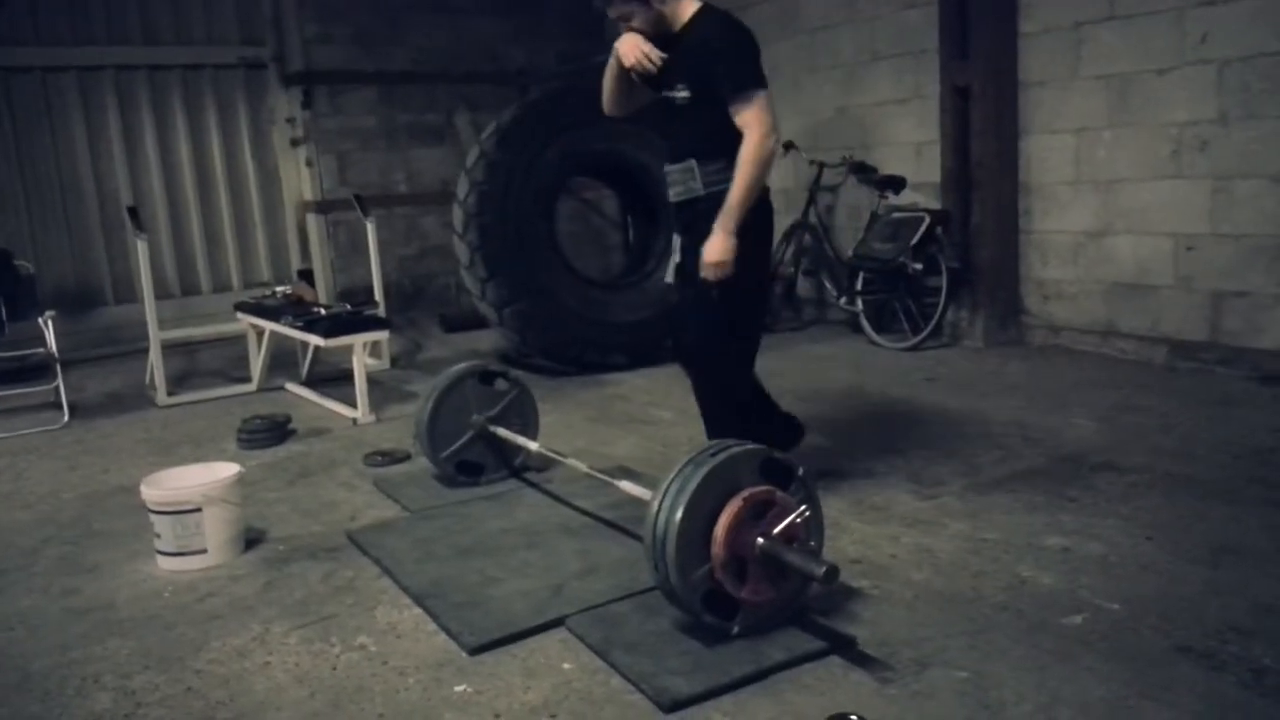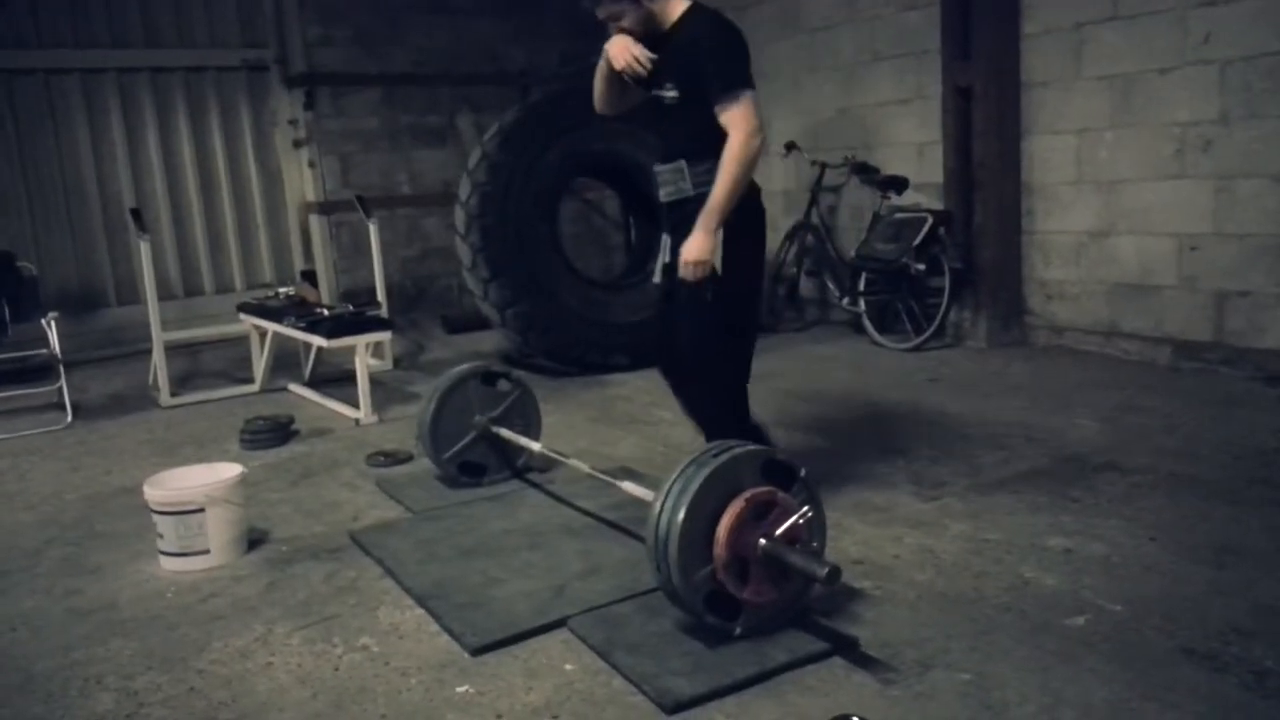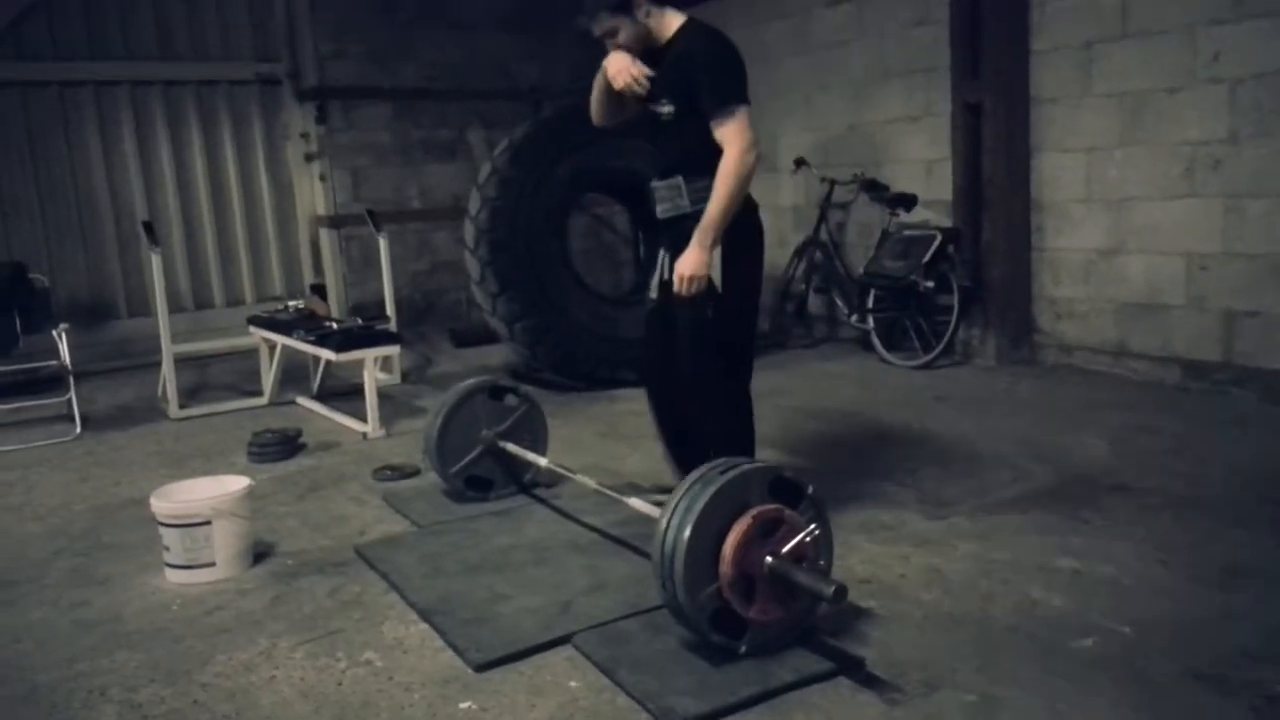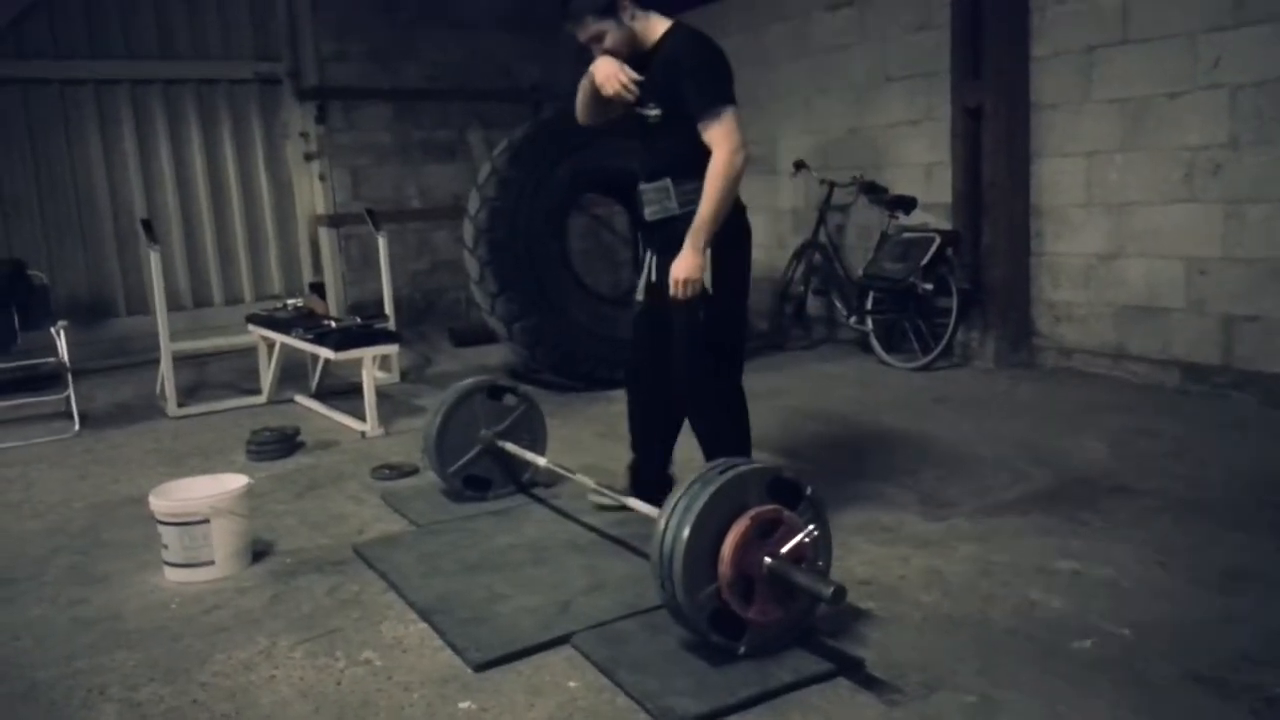
dt=0.1s
person 1, frame 1
left shoulder: (719, 37)
right shoulder: (666, 44)
left elbow: (761, 135)
right elbow: (616, 106)
left wrist: (725, 230)
right wrist: (621, 51)
left hip: (728, 220)
right hip: (692, 219)
left knee: (716, 353)
right knee: (693, 347)
right ankle: (775, 432)
person 1, frame 2
right shoulder: (657, 43)
left elbow: (747, 135)
right elbow: (608, 105)
left wrist: (707, 230)
right wrist: (611, 51)
left hip: (718, 222)
right hip: (681, 219)
left knee: (711, 357)
right knee: (675, 349)
right ankle: (744, 447)
person 1, frame 3
left shoulder: (703, 50)
right shoulder: (653, 58)
left elbow: (741, 151)
right elbow: (604, 117)
left wrist: (701, 246)
right wrist: (610, 66)
left hip: (715, 239)
right hip: (677, 235)
left knee: (713, 375)
right knee: (663, 366)
right ankle: (701, 476)
person 1, frame 4
left shoulder: (689, 53)
right shoulder: (640, 61)
left elbow: (729, 152)
right elbow: (588, 117)
left wrist: (695, 249)
right wrist: (597, 70)
left hip: (703, 241)
right hip: (663, 238)
left knee: (705, 378)
right knee: (648, 369)
right ankle: (647, 484)
